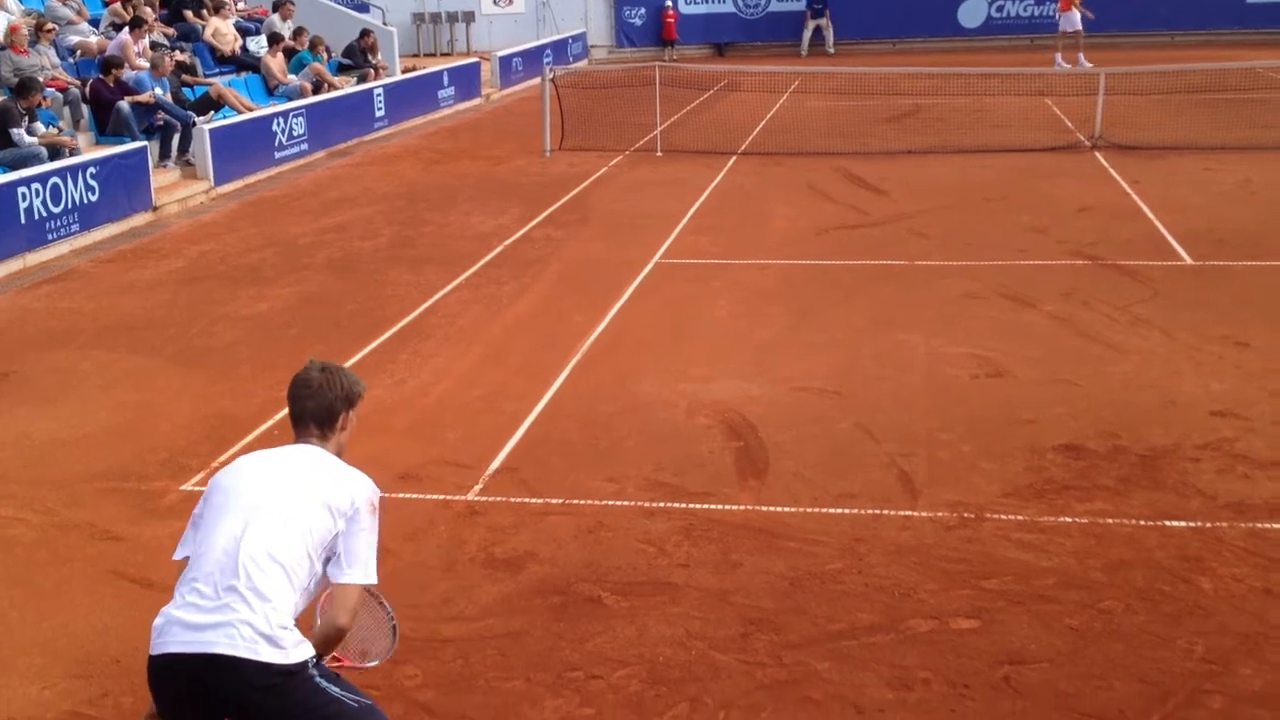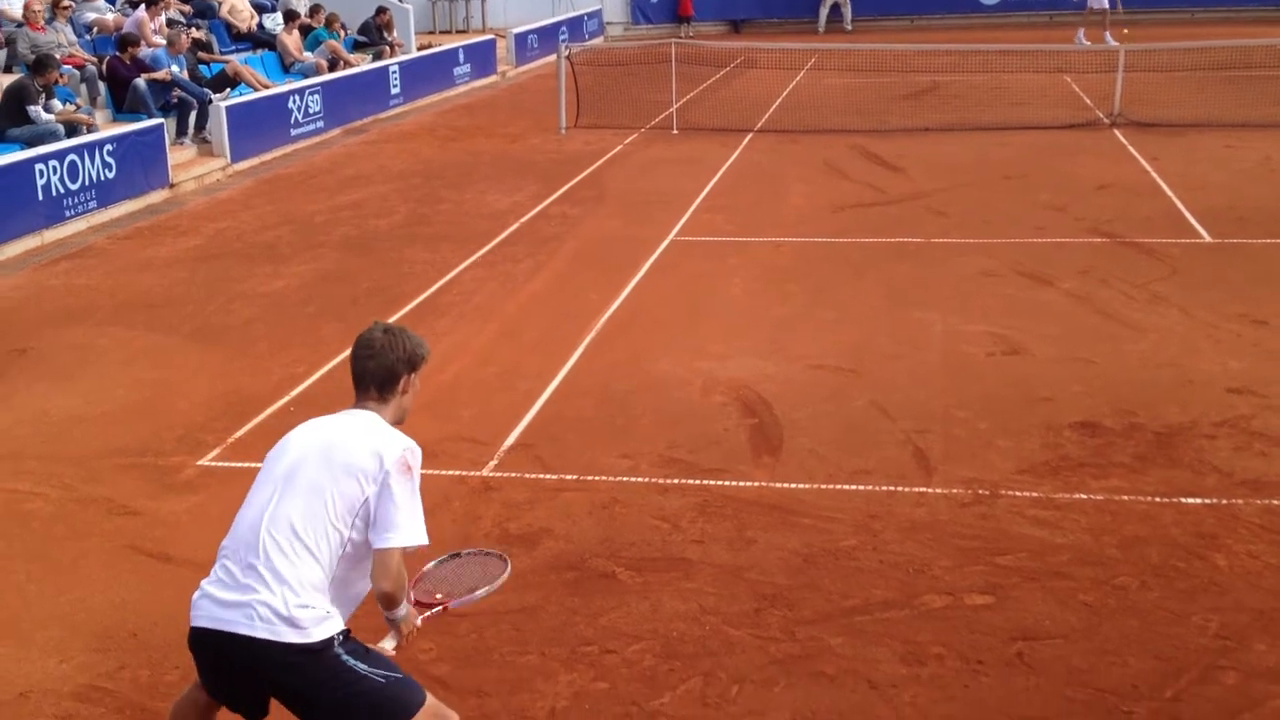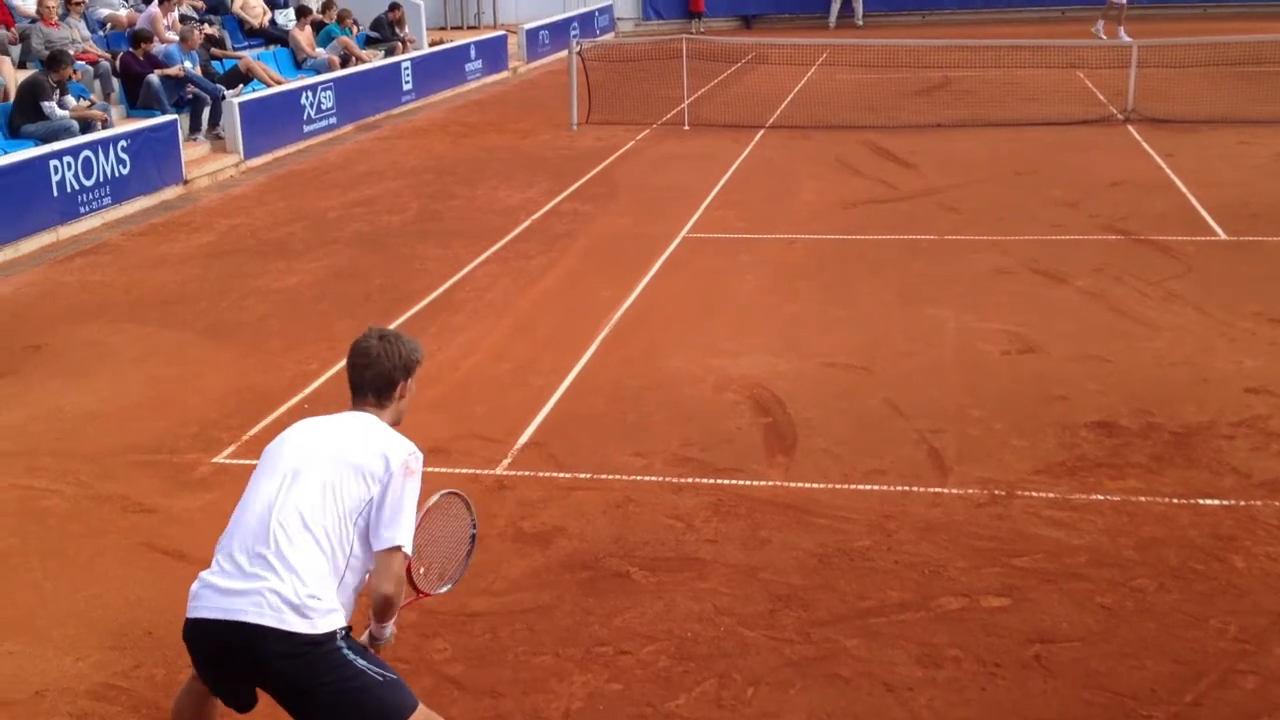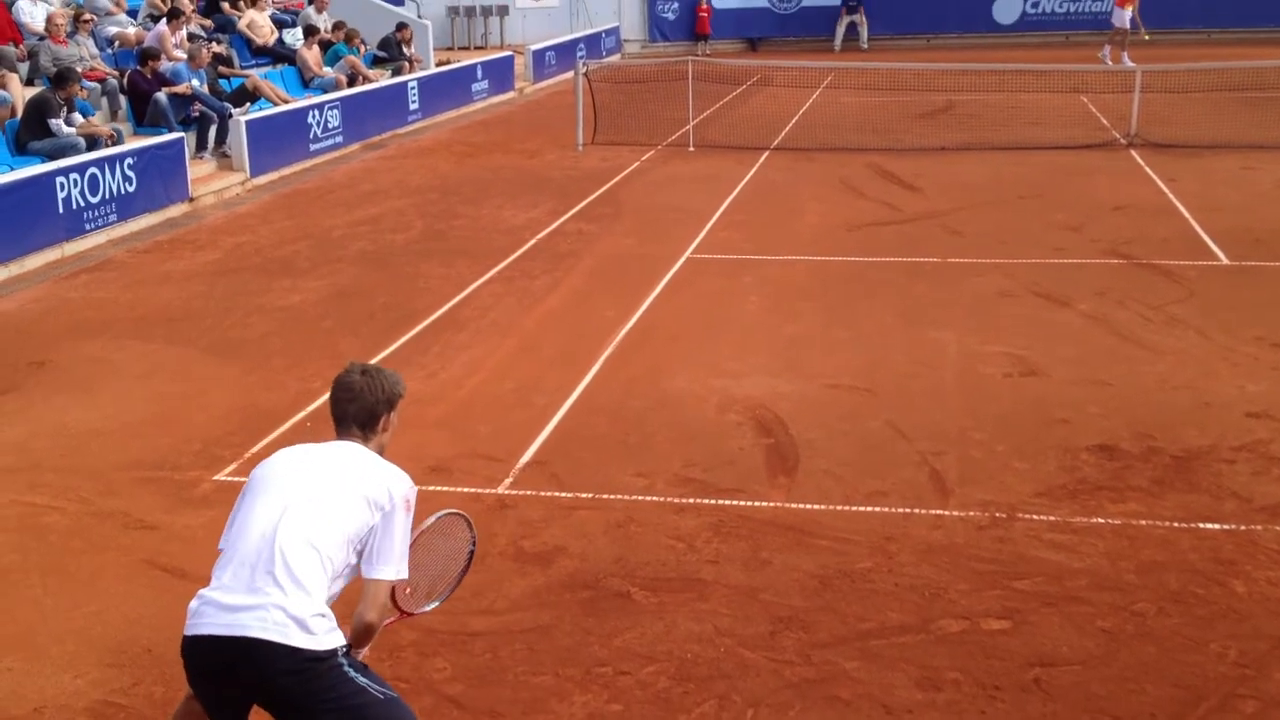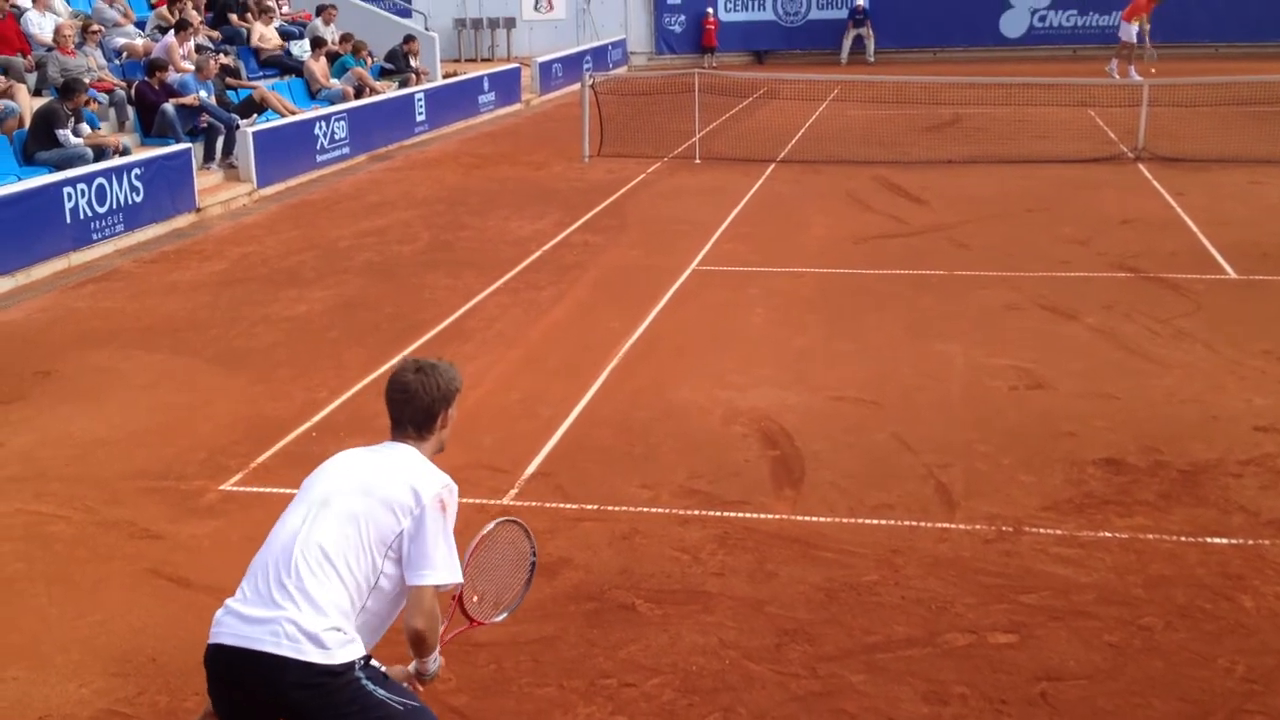
dt=0.4s
person 1, frame 1
left shoulder: (232, 471)
right shoulder: (354, 487)
right elbow: (340, 618)
right wrist: (315, 655)
left hip: (173, 647)
right hip: (259, 657)
person 1, frame 2
left shoulder: (302, 434)
right shoulder: (393, 449)
right elbow: (386, 581)
left wrist: (344, 640)
right wrist: (400, 616)
left hip: (211, 620)
right hip: (287, 635)
person 1, frame 3
left shoulder: (295, 432)
right shoulder: (396, 451)
right elbow: (387, 585)
right wrist: (381, 630)
left hip: (208, 613)
right hip: (287, 627)
left knee: (207, 679)
person 1, frame 4
left shoulder: (276, 461)
right shoulder: (392, 482)
right elbow: (371, 613)
right wrist: (353, 652)
left hip: (207, 631)
right hip: (289, 643)
person 1, frame 5
left shoulder: (340, 462)
right shoulder: (431, 485)
right elbow: (419, 620)
left wrist: (377, 672)
right wrist: (427, 664)
left hip: (229, 644)
right hip: (306, 659)
